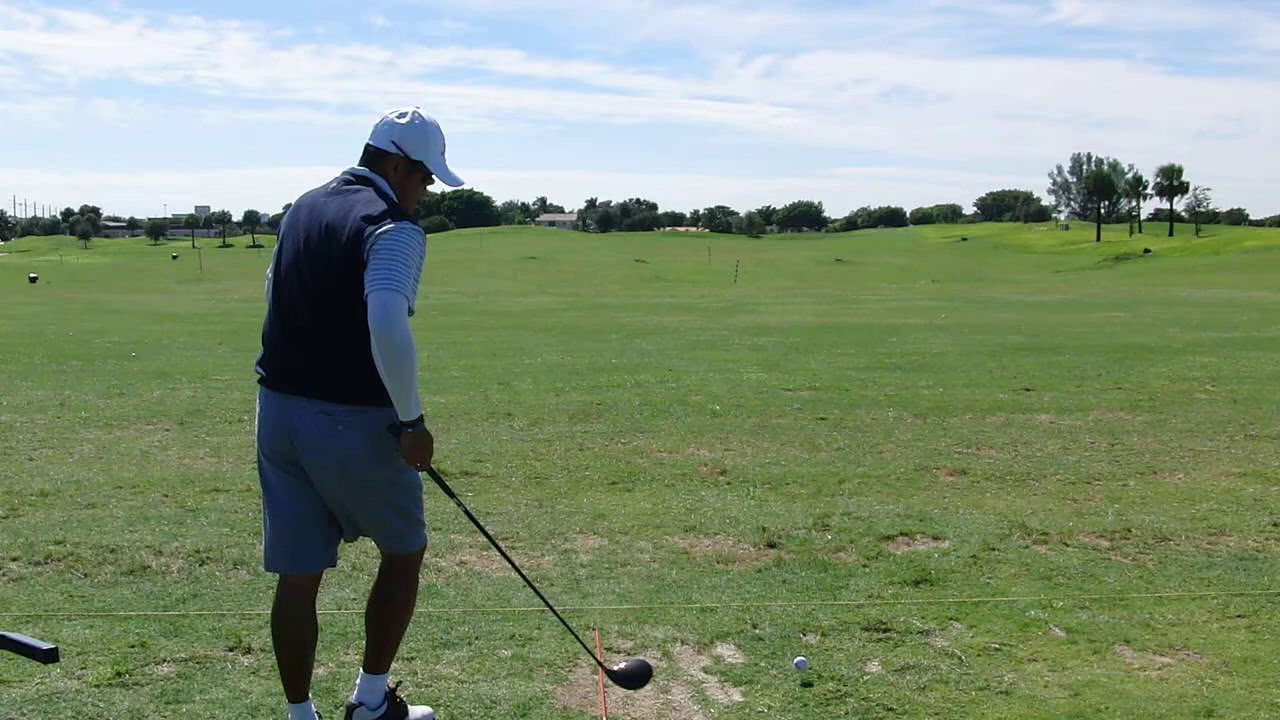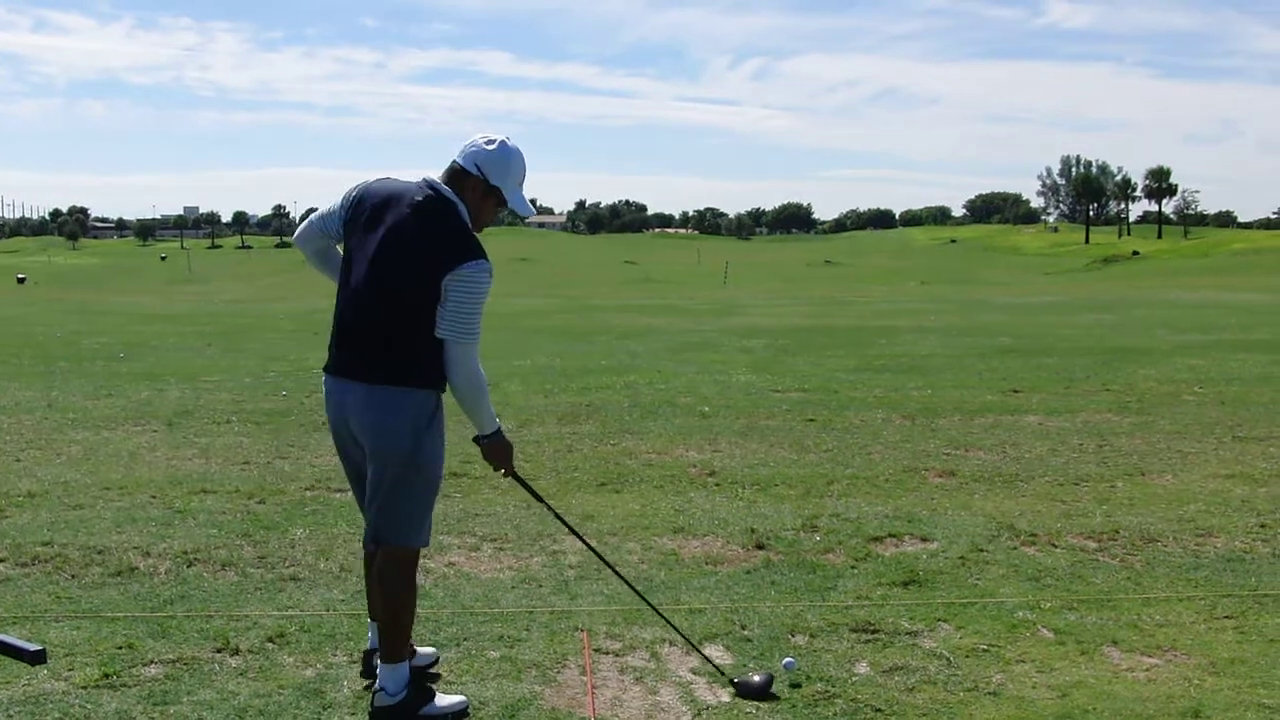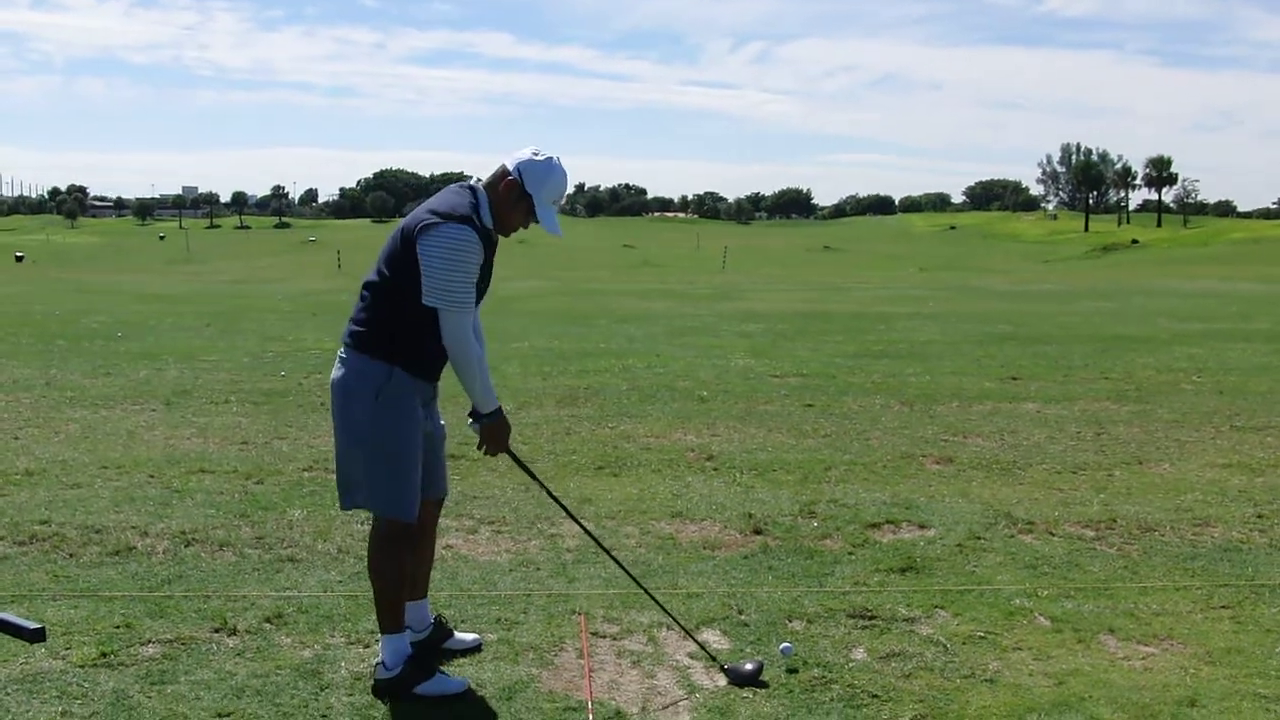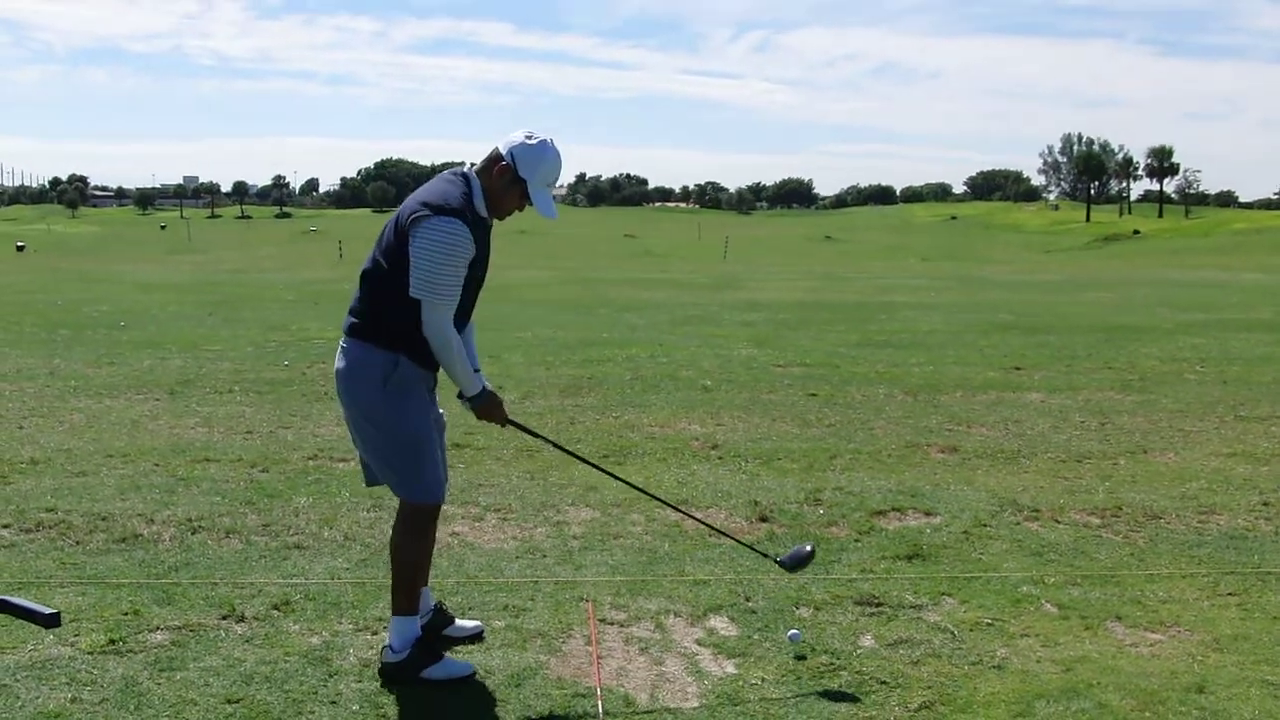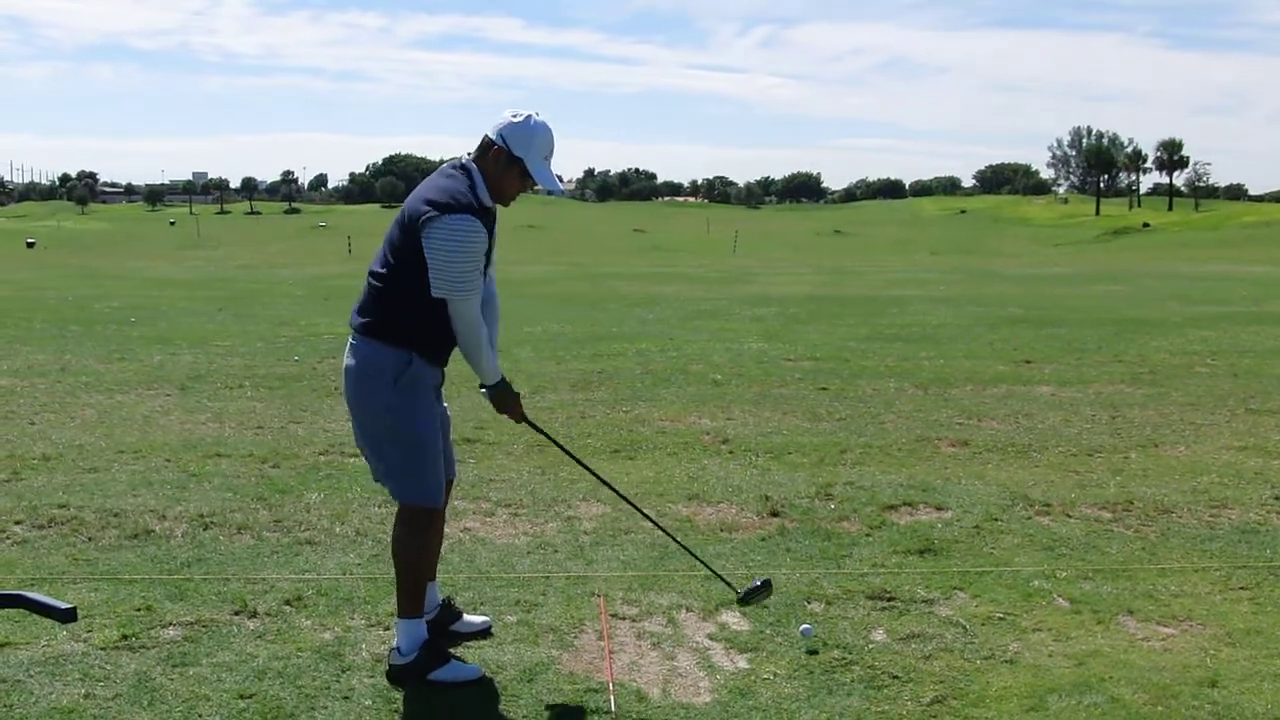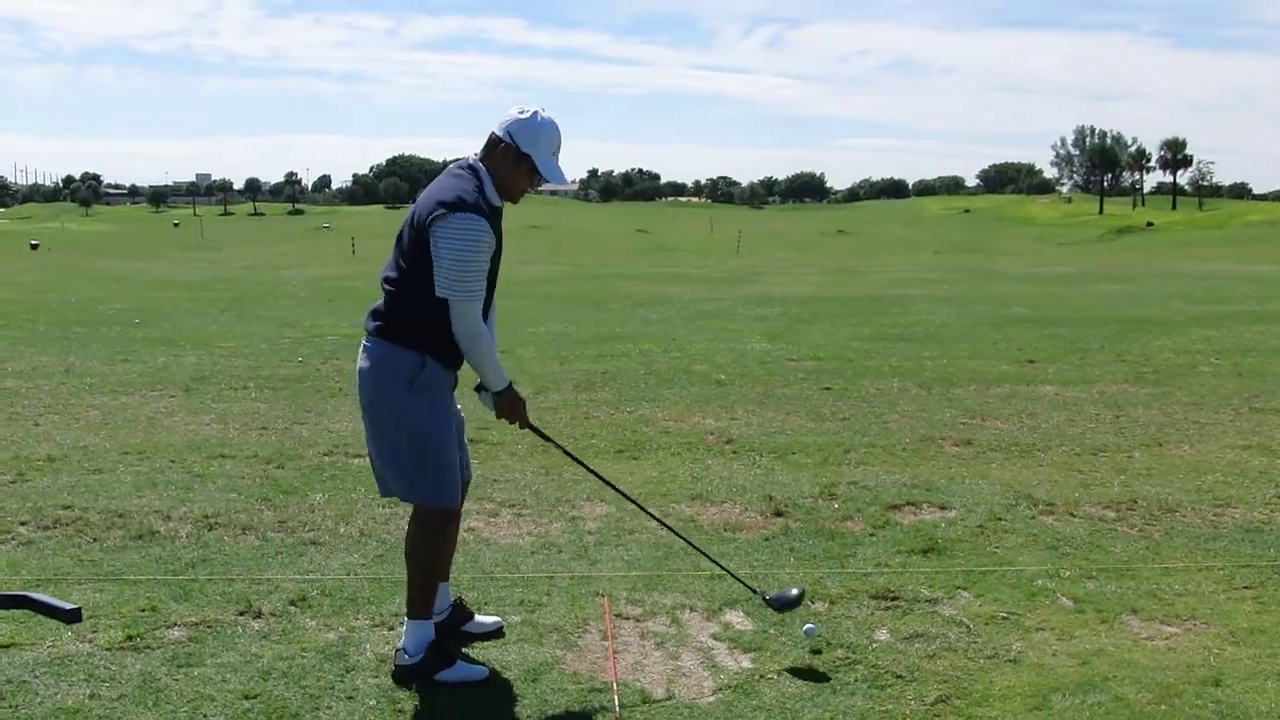
dt=0.7s
person 1, frame 1
left shoulder: (303, 207)
right shoulder: (394, 229)
right elbow: (389, 330)
right wrist: (412, 420)
left hip: (280, 413)
right hip: (354, 422)
left knee: (297, 576)
right knee: (402, 556)
person 1, frame 2
left shoulder: (371, 195)
right shoulder: (466, 257)
left elbow: (308, 239)
right elbow: (461, 366)
right wrist: (490, 433)
left hip: (344, 388)
right hip: (402, 403)
left knee: (384, 531)
right knee: (399, 546)
left ankle: (385, 647)
person 1, frame 3
left shoulder: (472, 222)
right shoulder: (455, 232)
left elbow: (466, 324)
right elbow: (456, 336)
left wrist: (485, 405)
right wrist: (489, 411)
left hip: (408, 378)
right hip: (378, 379)
left knee: (426, 504)
right knee: (396, 517)
left ankle: (419, 626)
right ankle: (395, 663)
person 1, frame 4
left shoulder: (466, 207)
right shoulder: (448, 221)
left elbow: (455, 313)
right elbow: (435, 325)
left wrist: (475, 377)
right wrist: (474, 391)
left hip: (404, 364)
right hip: (382, 366)
left knee: (427, 494)
right knee: (420, 499)
left ankle: (422, 612)
right ankle: (403, 646)
person 1, frame 5
left shoulder: (472, 196)
right shoulder: (456, 217)
left elbow: (484, 292)
right elbow: (464, 317)
left wrist: (496, 375)
right wrist: (494, 382)
left hip: (410, 361)
right hip: (389, 364)
left knee: (435, 491)
right knee: (421, 501)
left ankle: (429, 607)
right ankle: (410, 648)
person 1, frame 6
left shoulder: (469, 190)
right shoulder: (466, 215)
left elbow: (474, 309)
right elbow: (466, 322)
left wrist: (491, 383)
right wrist: (500, 387)
left hip: (424, 365)
right hip: (405, 368)
left knee: (450, 491)
right knee: (436, 503)
left ankle: (440, 608)
right ankle: (417, 648)
